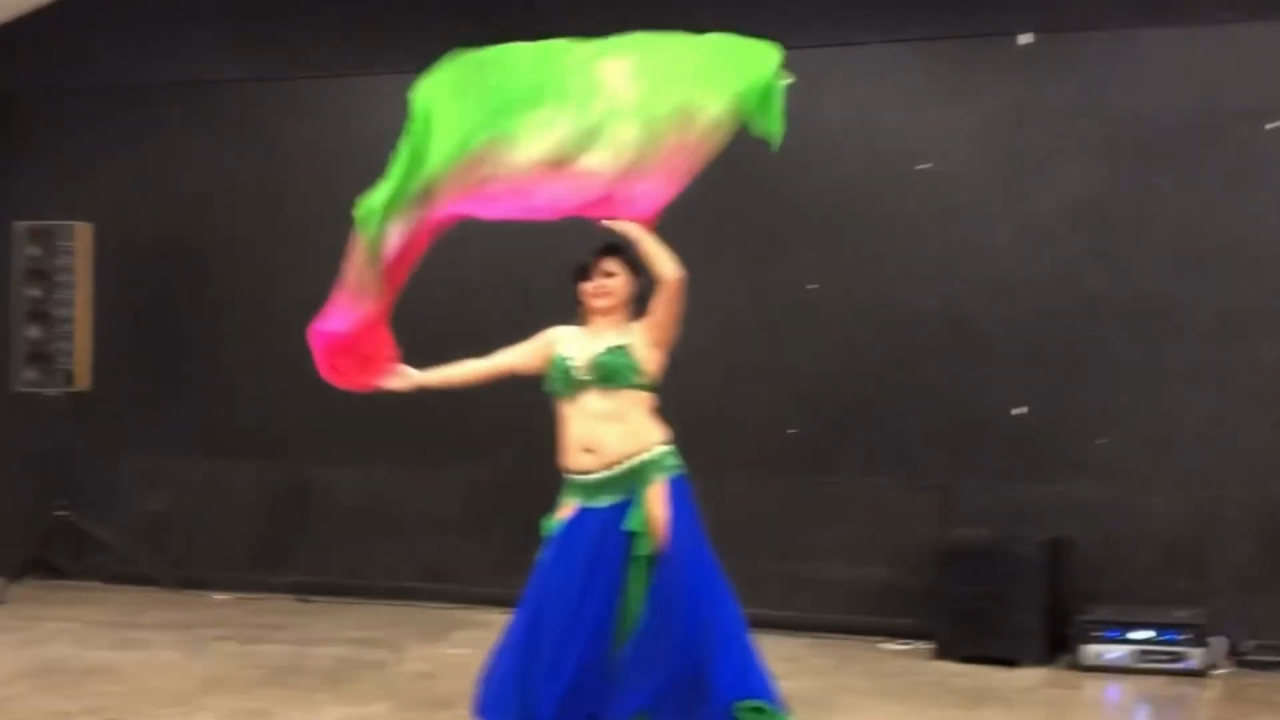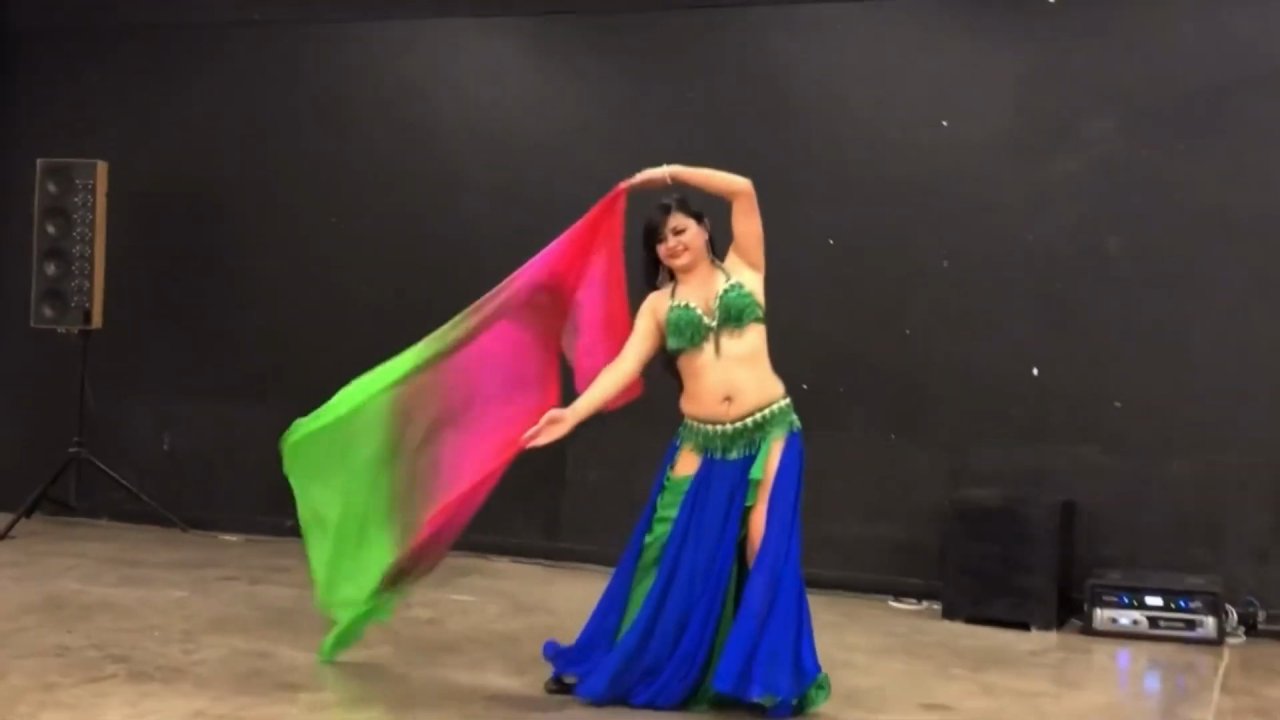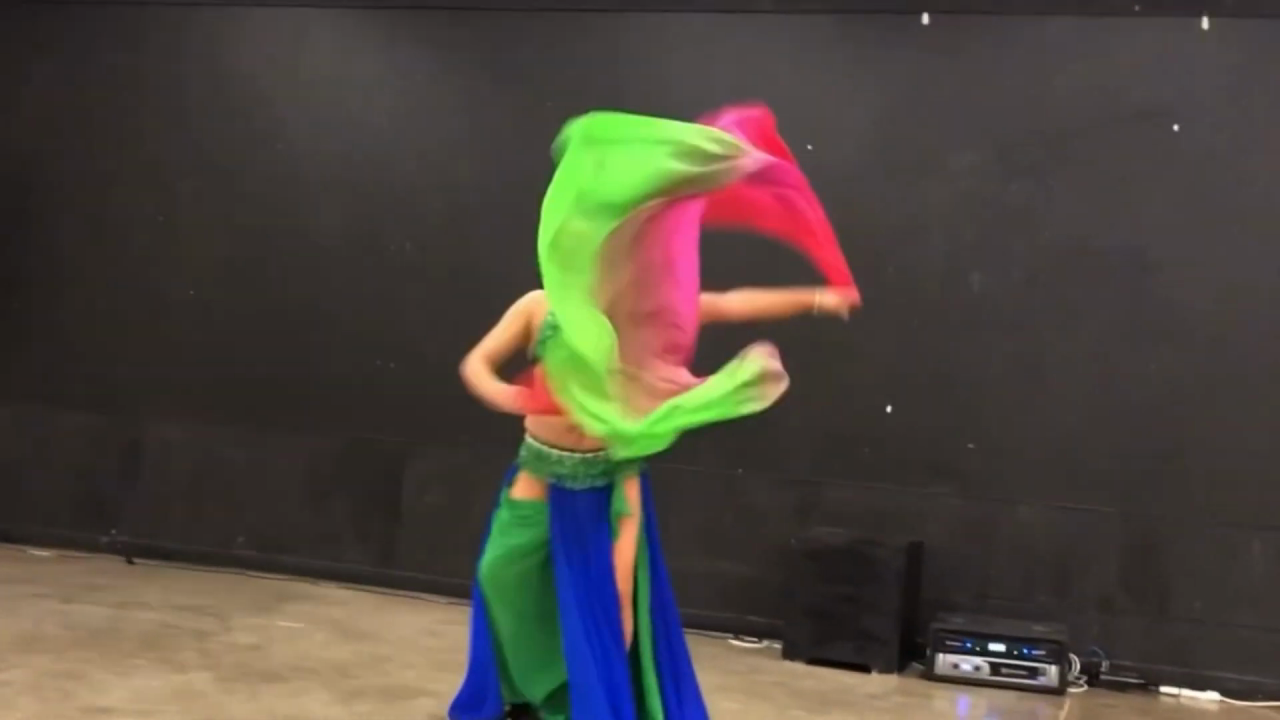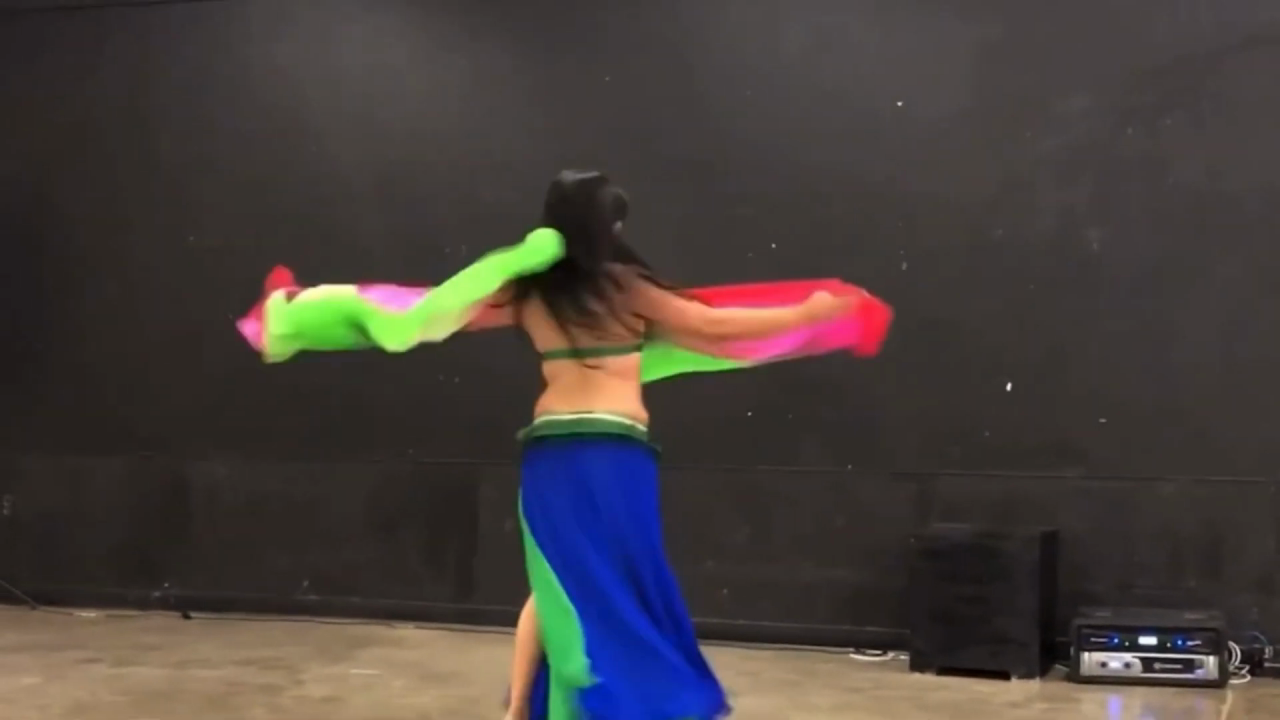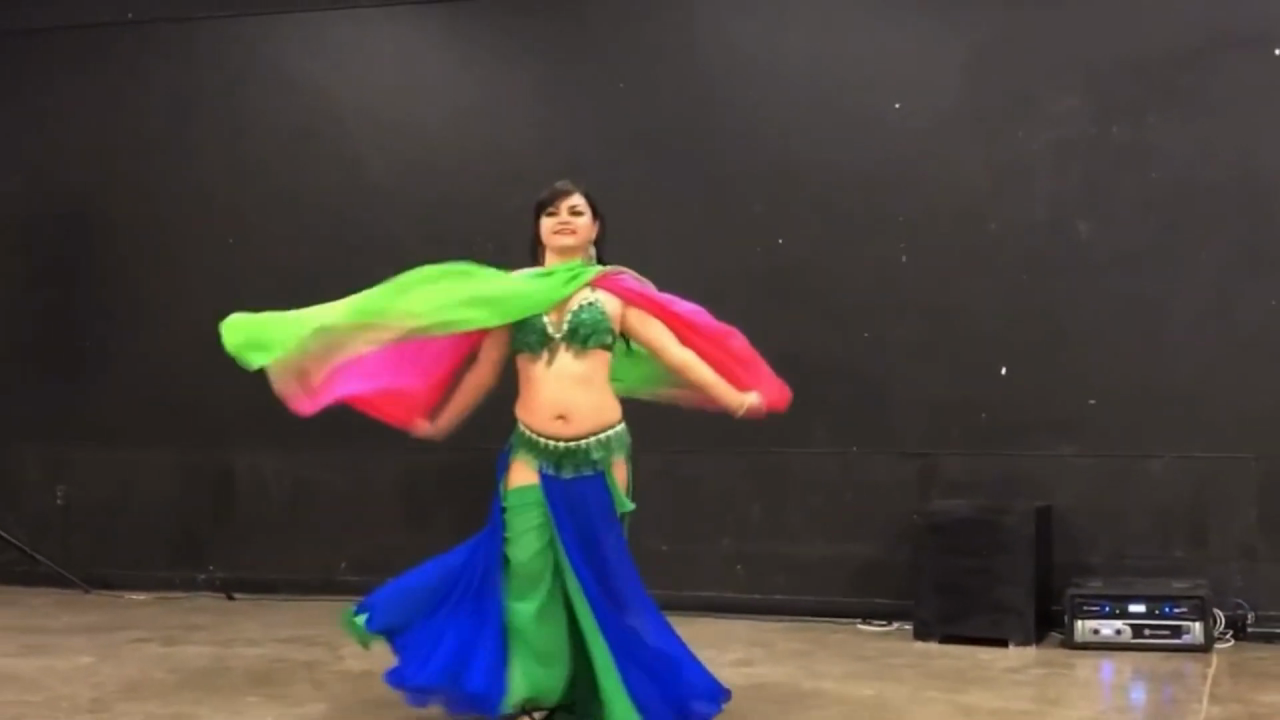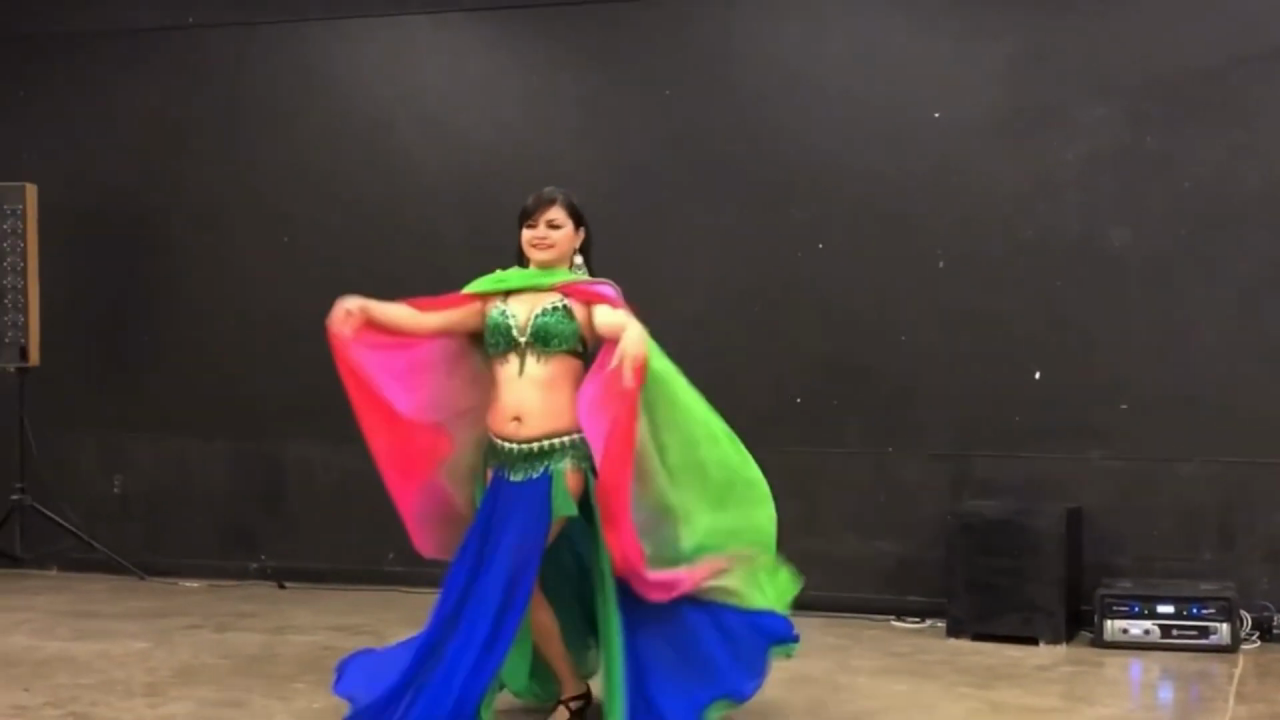
dt=0.7s
person 1, frame 1
left shoulder: (647, 336)
right shoulder: (560, 340)
left elbow: (672, 277)
right elbow: (491, 366)
left wrist: (630, 229)
right wrist: (421, 378)
left hip: (649, 476)
right hip: (584, 492)
left knee: (687, 588)
right knee: (558, 599)
person 1, frame 2
left shoulder: (743, 269)
right shoulder: (658, 304)
left elbow: (742, 189)
right elbow: (623, 366)
left wrist: (671, 173)
right wrist: (572, 413)
left hip: (768, 429)
right hip: (701, 441)
left knee: (763, 551)
right knee: (672, 551)
left ankle: (764, 674)
right ankle: (609, 665)
person 1, frame 3
right shoulder: (537, 306)
left elbow: (727, 306)
right elbow: (477, 363)
left wrist: (817, 298)
right wrist: (501, 391)
left hip: (613, 469)
right hip: (544, 463)
left knee: (617, 589)
right knee: (507, 573)
person 1, frame 4
left shoulder: (528, 292)
right shoulder: (623, 284)
right elbow: (712, 325)
right wrist: (807, 314)
left hip: (546, 452)
right hip: (614, 452)
left knee: (549, 588)
right knee: (616, 590)
person 1, frame 5
left shoulder: (616, 293)
right shoulder: (515, 293)
left elbow: (669, 349)
right elbow: (486, 370)
left wrist: (735, 399)
right wrist: (439, 423)
left hip: (601, 453)
right hip: (531, 454)
left knee: (601, 575)
right knee: (527, 570)
person 1, frame 6
left shoulder: (591, 296)
right shoulder: (495, 297)
left elbow: (623, 325)
right elbow: (425, 320)
left wrist: (634, 336)
right wrist: (368, 310)
left hip: (561, 455)
right hip: (505, 460)
left knee: (505, 579)
right knee: (525, 580)
